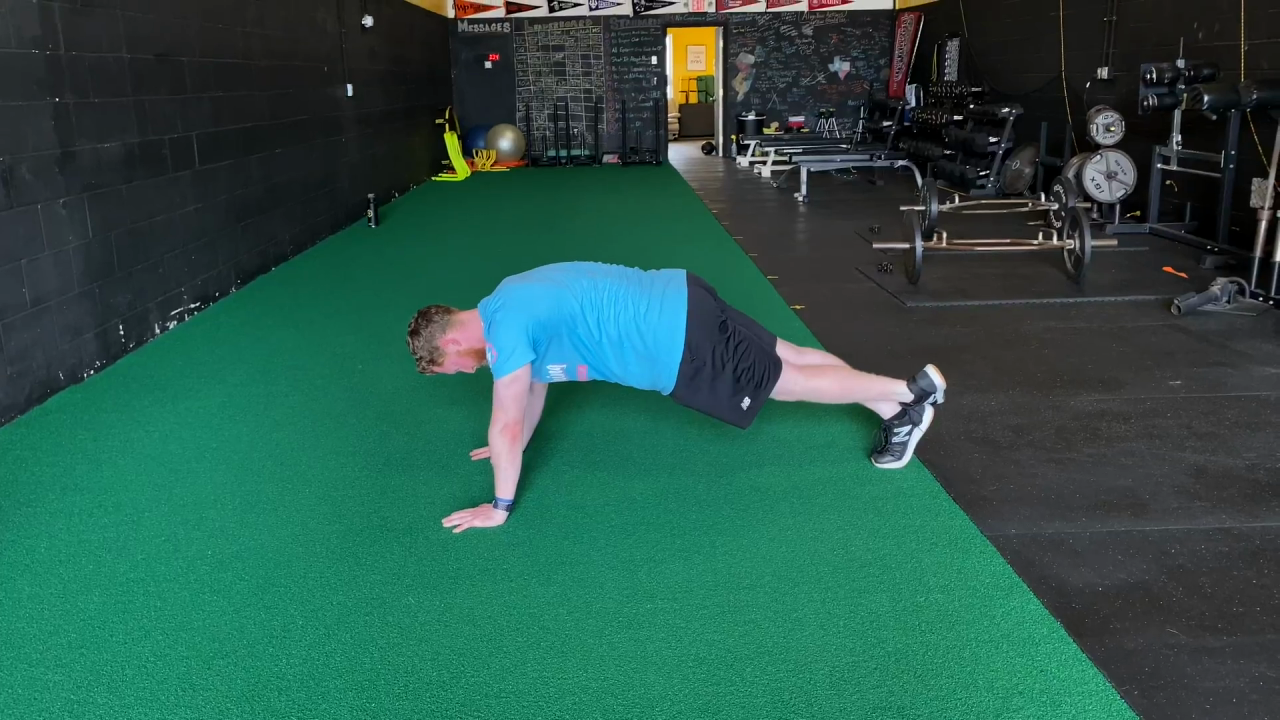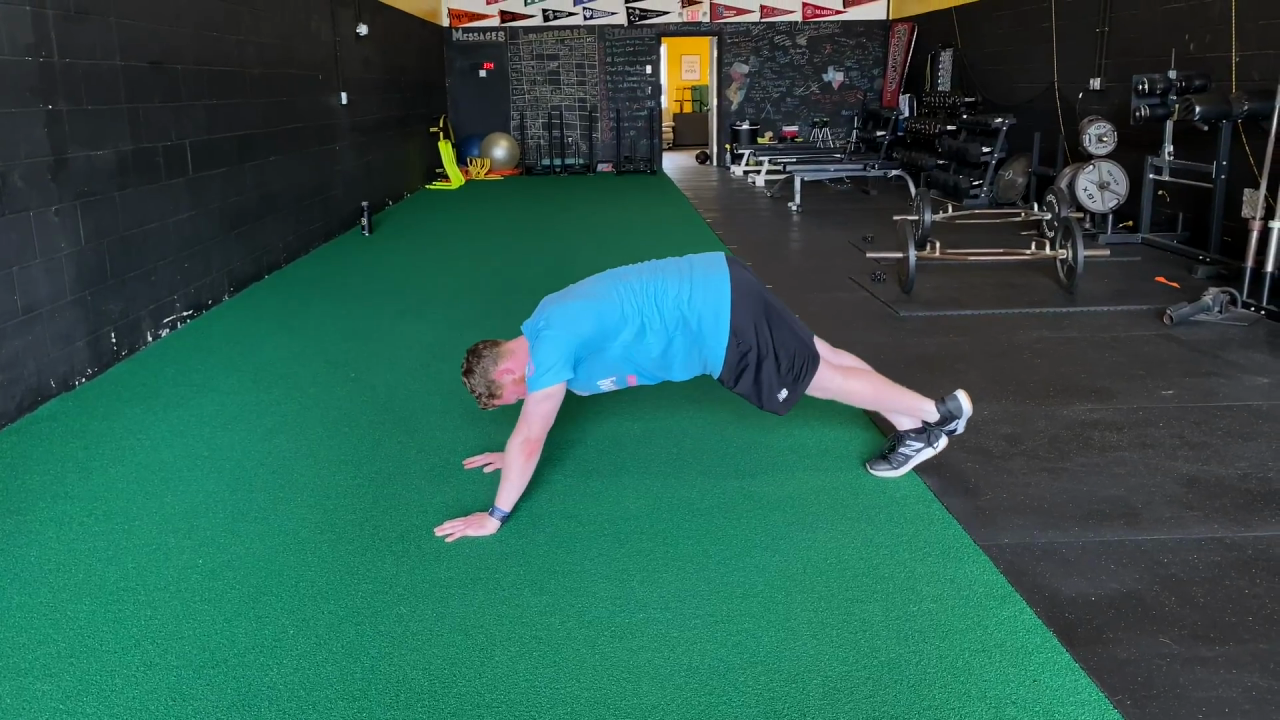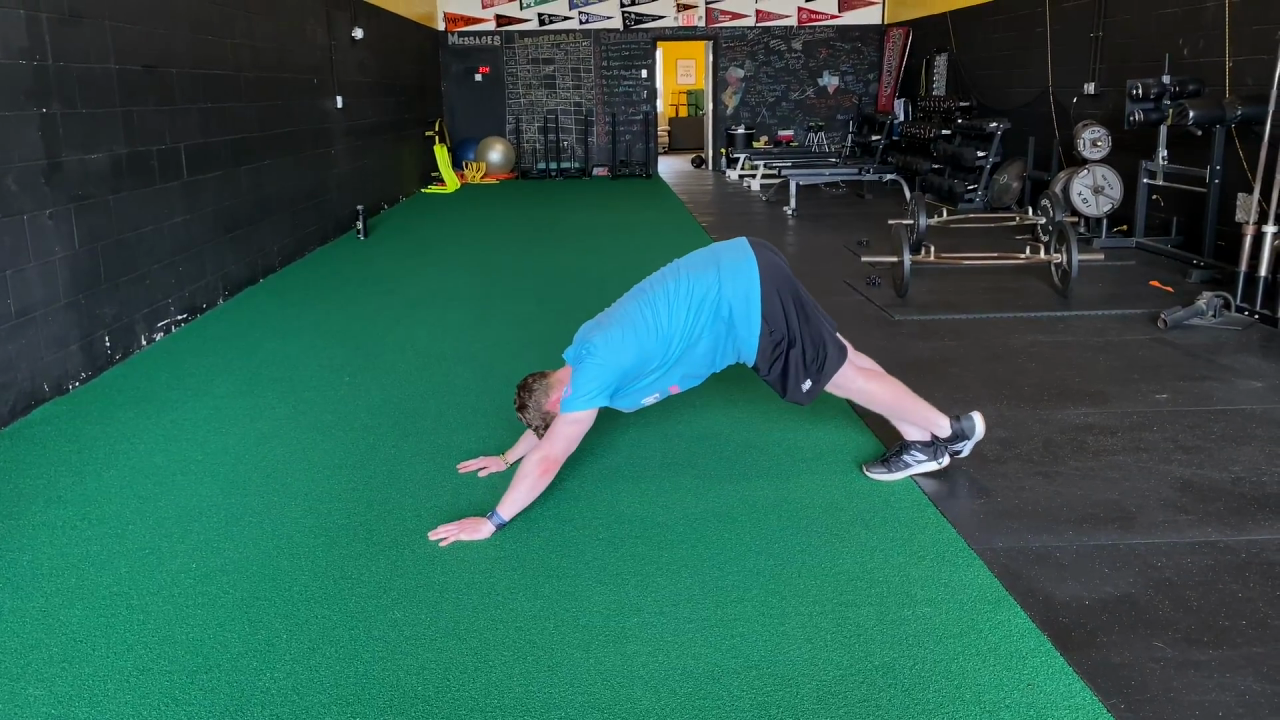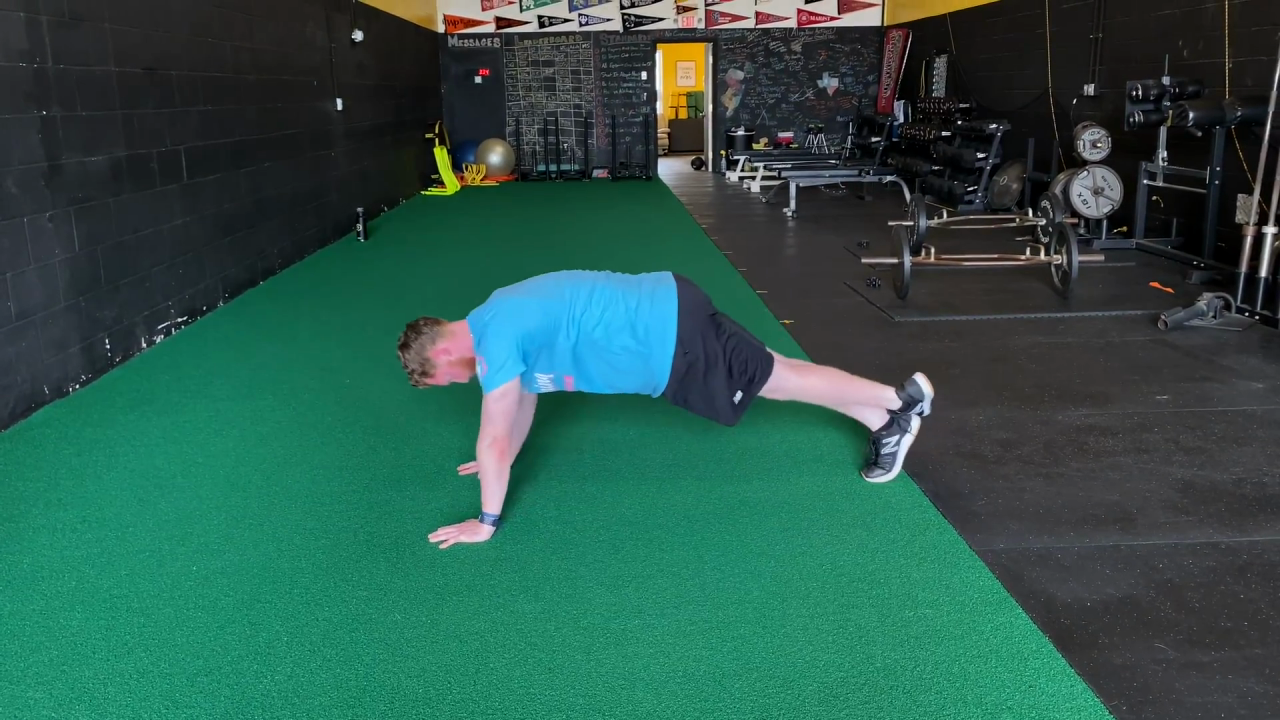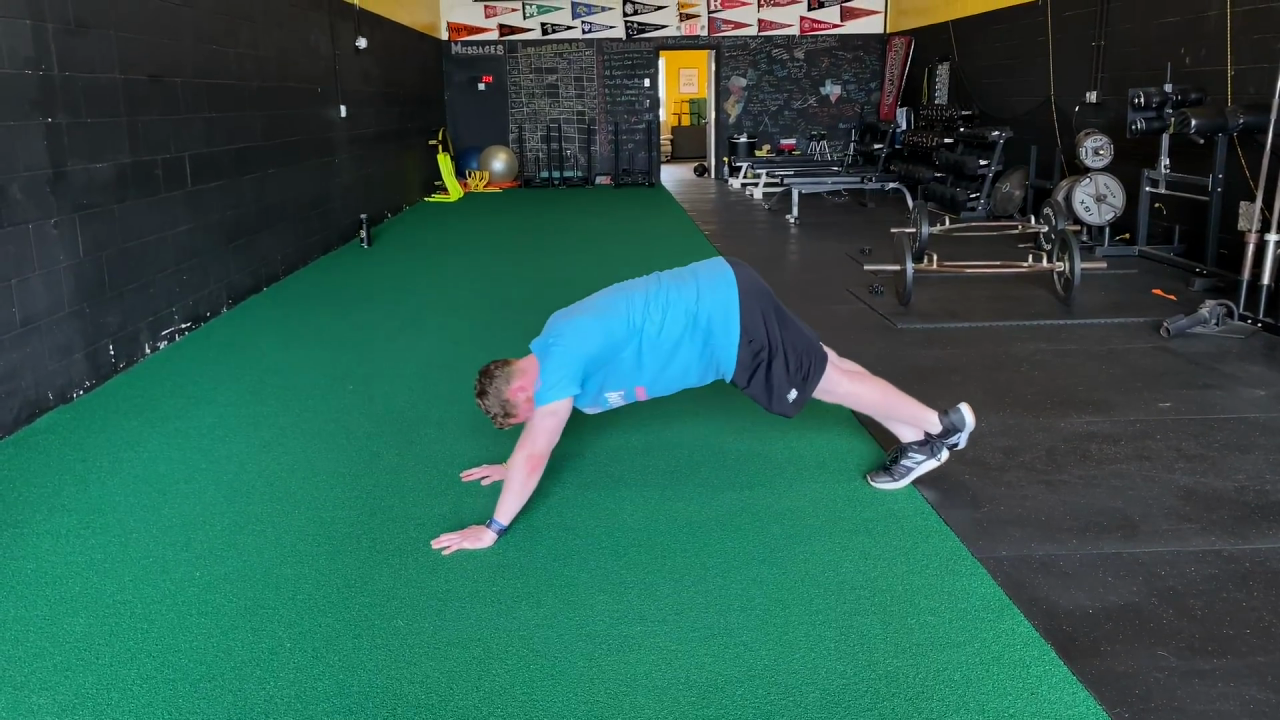
dt=1s
person 1, frame 1
left shoulder: (504, 327)
right shoulder: (512, 305)
left elbow: (505, 424)
right elbow: (535, 381)
left wrist: (500, 506)
right wrist: (514, 447)
left hip: (680, 344)
right hip: (678, 308)
left knee: (787, 383)
right knee: (787, 357)
left ankle: (911, 392)
right ankle: (898, 408)
person 1, frame 2
left shoulder: (549, 344)
right shoulder: (550, 326)
left elbow: (530, 438)
right elbow: (537, 419)
left wrist: (495, 515)
right wrist: (512, 453)
left hip: (719, 319)
right hip: (717, 289)
left knee: (819, 377)
right knee: (817, 355)
left ankle: (937, 412)
right ankle: (914, 428)
person 1, frame 3
left shoulder: (593, 371)
right shoulder: (586, 352)
left elbow: (549, 456)
right elbow: (549, 415)
left wrist: (492, 520)
right wrist: (508, 456)
left hip: (747, 297)
right hip: (743, 273)
left knee: (838, 372)
right knee: (836, 356)
left ankle: (947, 432)
right ankle: (921, 437)
person 1, frame 4
left shoulder: (494, 337)
right shoulder: (503, 320)
left elbow: (494, 436)
right elbow: (524, 395)
left wrist: (487, 521)
right wrist: (503, 462)
left hip: (668, 337)
right hip: (663, 315)
left knee: (775, 380)
right knee: (771, 372)
left ankle: (900, 401)
right ankle: (886, 424)
person 1, frame 5
left shoulder: (560, 362)
right shoulder: (555, 346)
left elbow: (536, 453)
right elbow: (540, 419)
left wrist: (492, 528)
right wrist: (509, 465)
left hip: (730, 319)
right hip: (722, 295)
left knee: (826, 380)
right knee: (821, 365)
left ankle: (940, 426)
right ankle: (917, 439)
